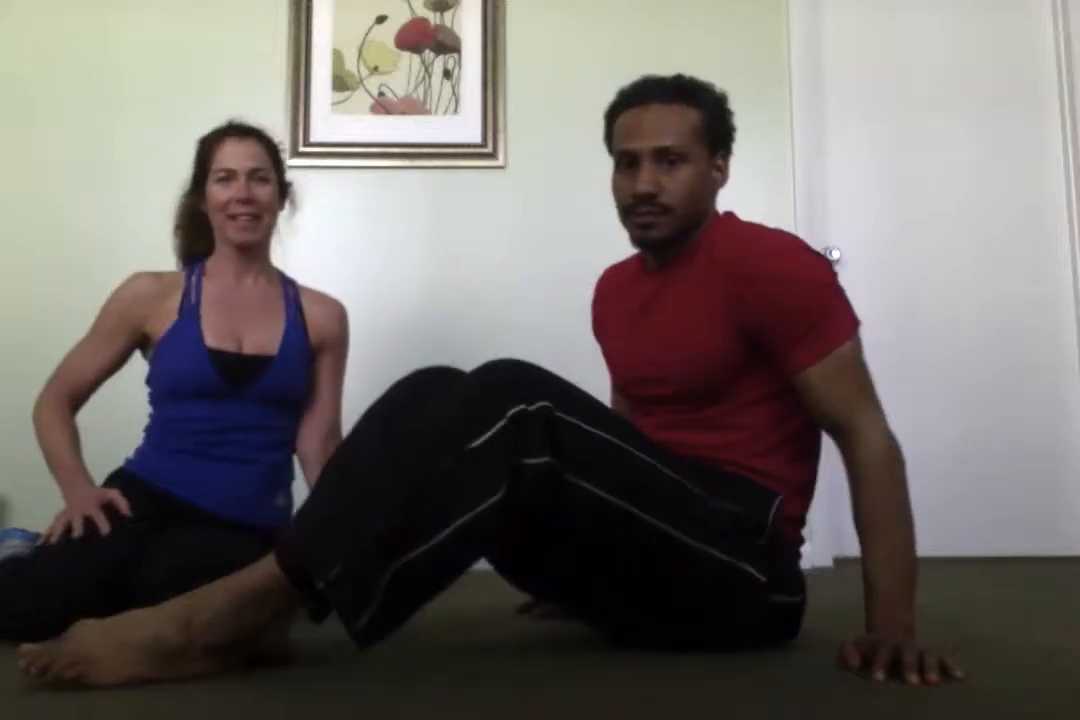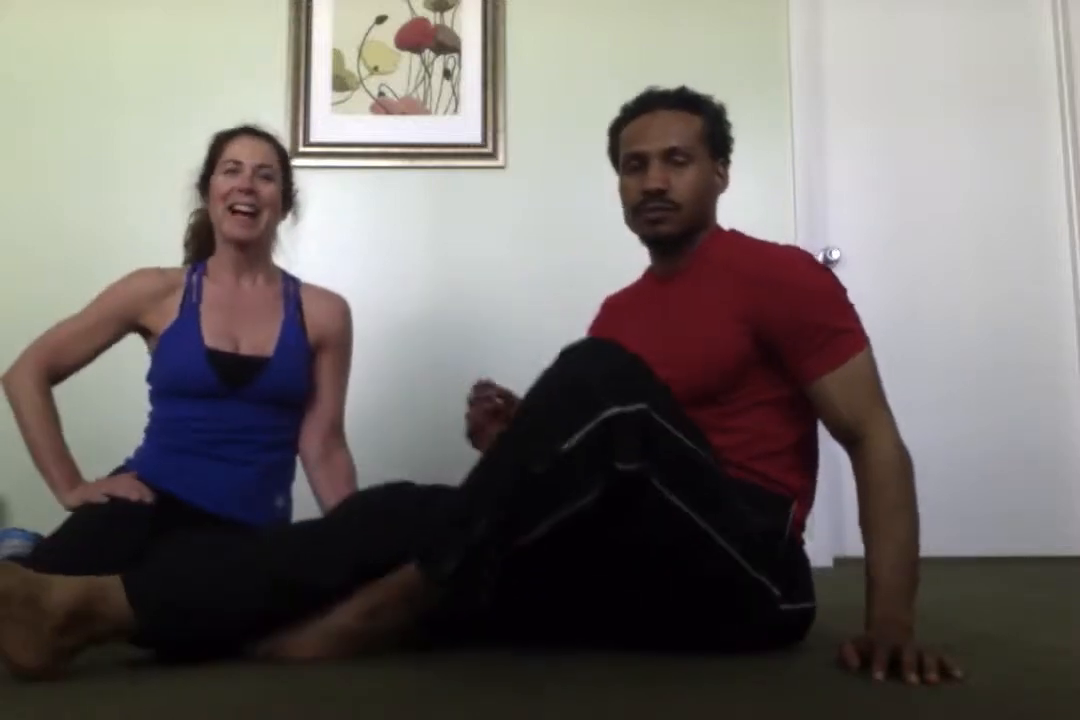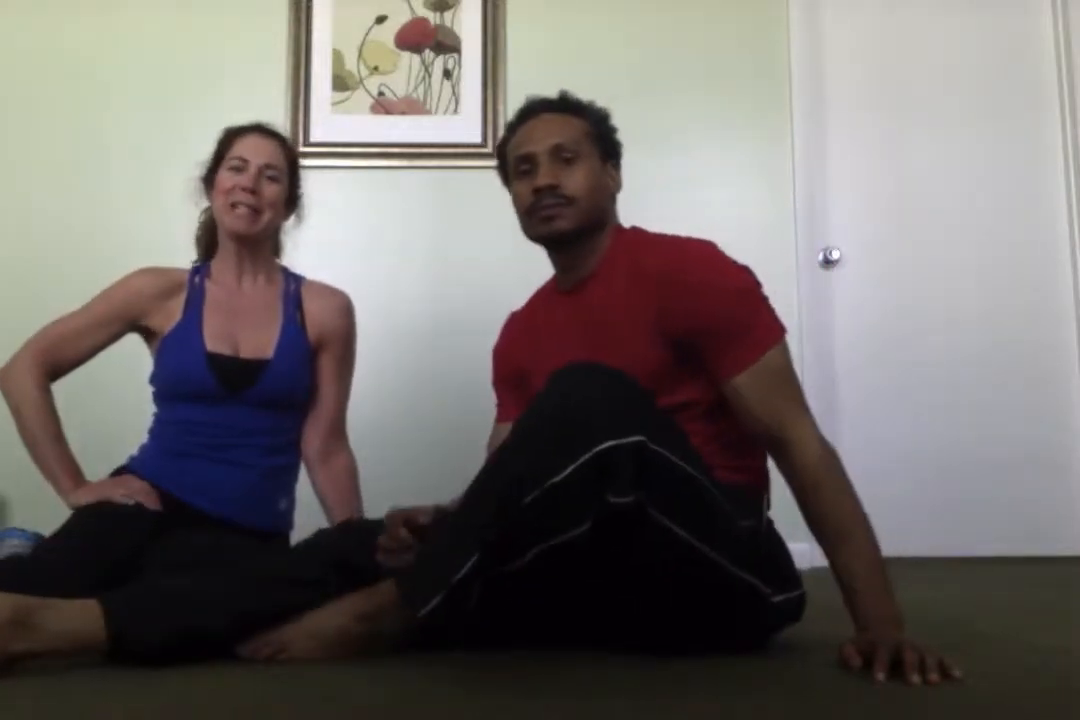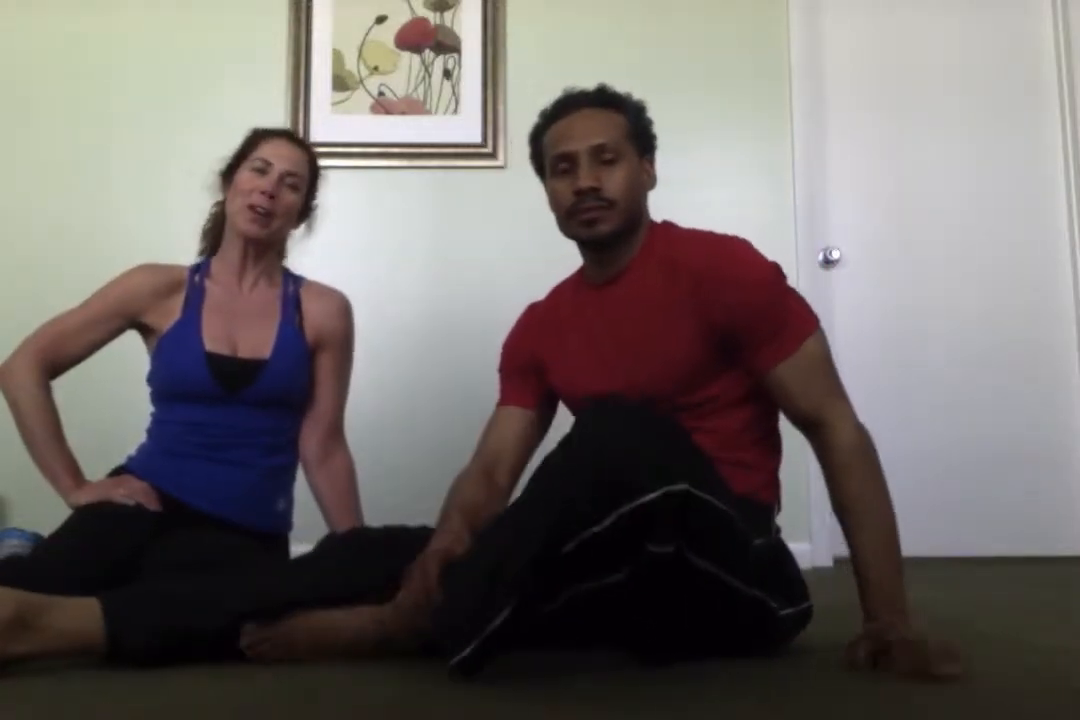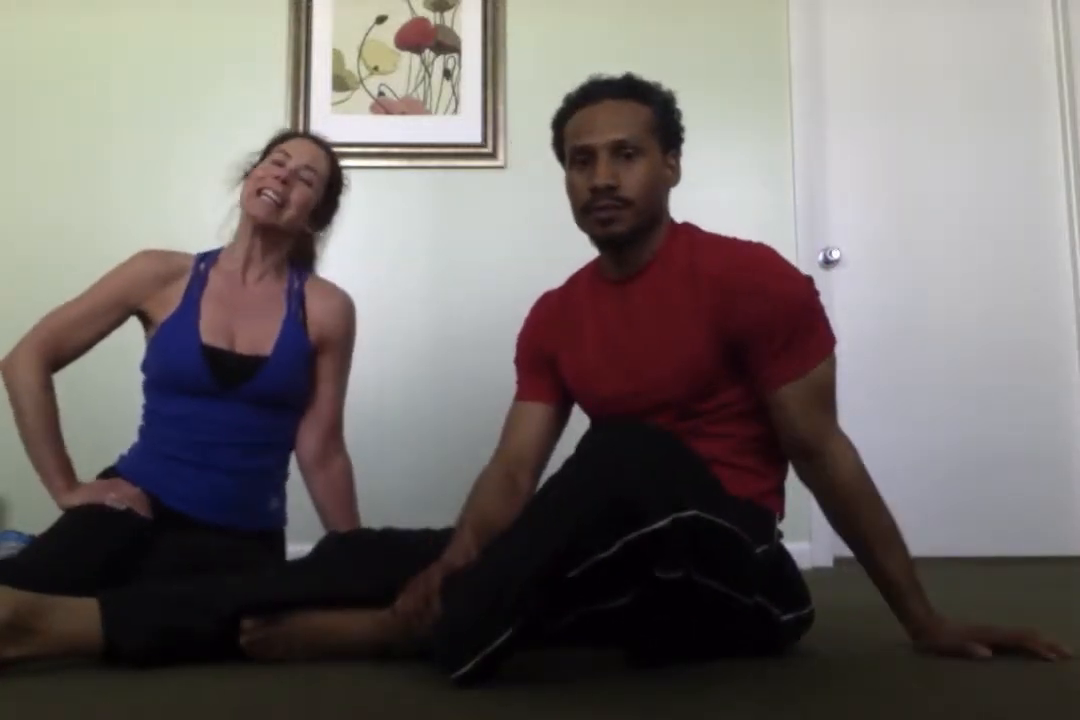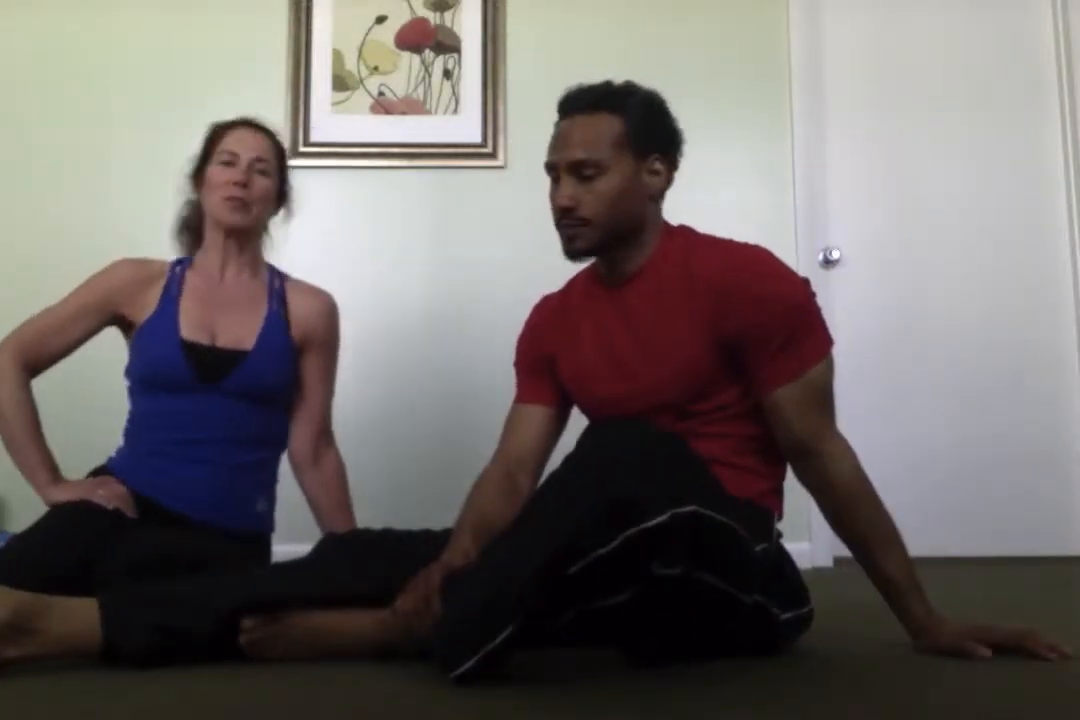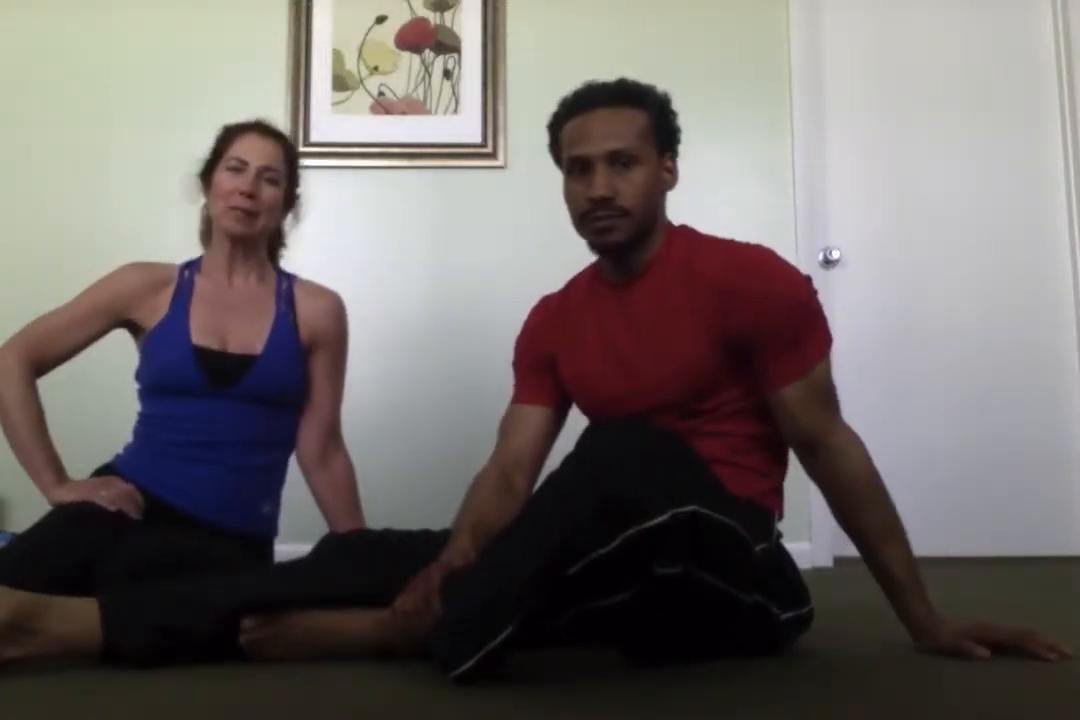
dt=0.7s
person 1, frame 1
left shoulder: (771, 267)
right shoulder: (613, 291)
left elbow: (865, 435)
left wrist: (891, 622)
right wrist: (572, 566)
left hip: (735, 569)
right hip: (637, 565)
left knee: (515, 400)
right knee: (439, 398)
left ankle: (224, 614)
right ankle: (272, 604)
person 1, frame 2
left shoulder: (781, 278)
right shoulder: (620, 312)
left elbow: (875, 442)
left wrist: (890, 620)
right wrist: (524, 449)
left hip: (742, 572)
right hip: (628, 568)
left knee: (601, 377)
right knee: (402, 510)
left ankle: (388, 605)
right ankle: (87, 608)
person 1, frame 3
left shoulder: (689, 273)
right shoulder: (522, 334)
left elbow: (797, 442)
right elbow: (513, 483)
left wrist: (880, 624)
right wrist: (442, 529)
left hip: (723, 570)
right hip: (605, 573)
left knee: (591, 399)
right knee: (366, 544)
left ankle: (390, 613)
person 1, frame 4
left shoulder: (724, 270)
right shoulder: (542, 328)
left elbow: (838, 428)
right elbow: (491, 477)
left wrist: (889, 613)
right wrist: (443, 556)
left hip: (737, 572)
right hip: (608, 572)
left knee: (627, 433)
right knee: (374, 552)
left ankle: (399, 632)
person 1, frame 5
left shoulder: (750, 280)
right shoulder: (554, 319)
left elbow: (821, 453)
right elbow: (513, 475)
left wrist: (924, 621)
right wrist: (453, 563)
left hip: (737, 570)
right hip: (617, 570)
left knee: (630, 452)
right knee: (372, 552)
left ankle: (413, 635)
person 1, frame 6
left shoulder: (746, 281)
right shoulder: (554, 322)
left elbow: (818, 452)
right elbow: (511, 475)
left wrist: (923, 620)
right wrist: (448, 566)
left hip: (734, 573)
right hip: (620, 574)
left knee: (629, 446)
right knee: (380, 548)
left ankle: (411, 634)
person 1, frame 7
left shoulder: (750, 281)
right shoulder: (554, 322)
left elbow: (828, 447)
right elbow: (508, 476)
left wrist: (925, 621)
right wrist: (450, 567)
left hip: (735, 570)
right hip: (617, 573)
left knee: (630, 447)
right knee: (374, 552)
left ankle: (411, 637)
person 2, frame 1
left shoulder: (320, 316)
right shoulder: (151, 296)
left elbow: (319, 446)
right elbow: (55, 402)
right wrist: (78, 490)
left hip: (246, 528)
right hip: (146, 500)
person 2, frame 2
left shoulder: (322, 313)
right shoulder: (157, 293)
left elbow: (323, 447)
right wrist: (70, 485)
left hip: (248, 528)
right hip: (148, 500)
person 2, frame 3
left shoulder: (324, 310)
right shoulder: (160, 292)
left elbow: (325, 448)
right wrist: (75, 487)
left hip: (249, 533)
right hip: (150, 502)
person 2, frame 4
left shoulder: (323, 311)
right shoulder: (159, 290)
left elbow: (322, 449)
right wrist: (75, 487)
left hip: (248, 534)
right hip: (148, 503)
person 2, frame 5
left shoulder: (325, 309)
right shoulder: (163, 275)
left elbow: (321, 452)
right wrist: (66, 488)
left hip: (242, 534)
right hip: (139, 503)
person 2, frame 6
left shoulder: (307, 309)
right shoulder: (138, 283)
left elbow: (312, 451)
right wrist: (52, 485)
left hip: (229, 536)
right hip: (125, 504)
person 2, frame 7
left shoulder: (316, 310)
right shoulder: (148, 287)
left elbow: (321, 451)
right wrist: (57, 484)
left hip: (231, 536)
right hip: (132, 503)
